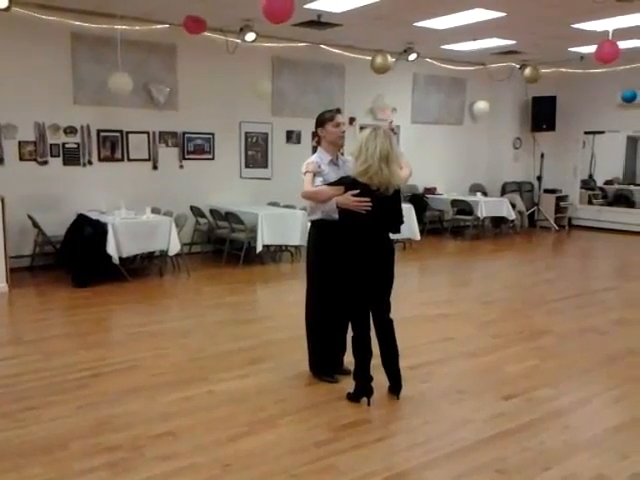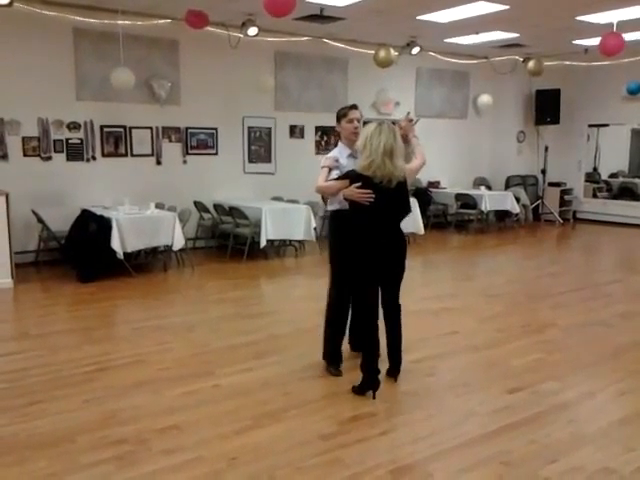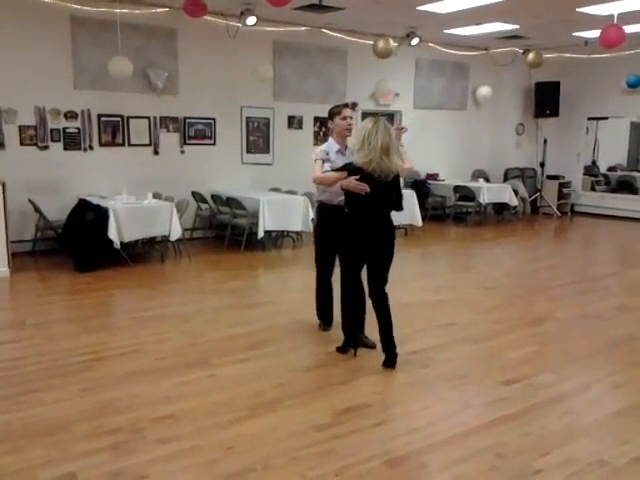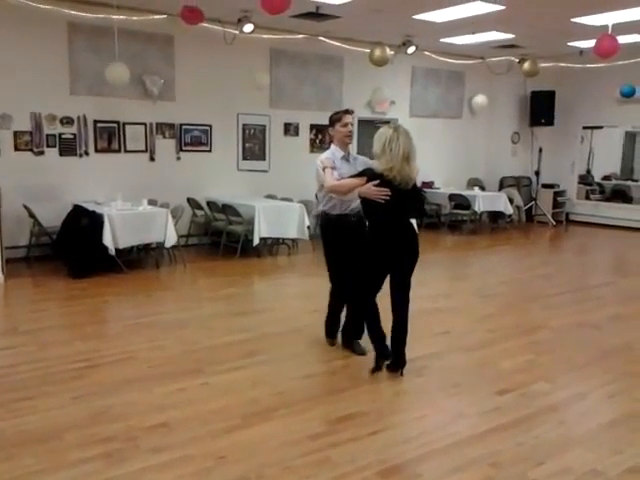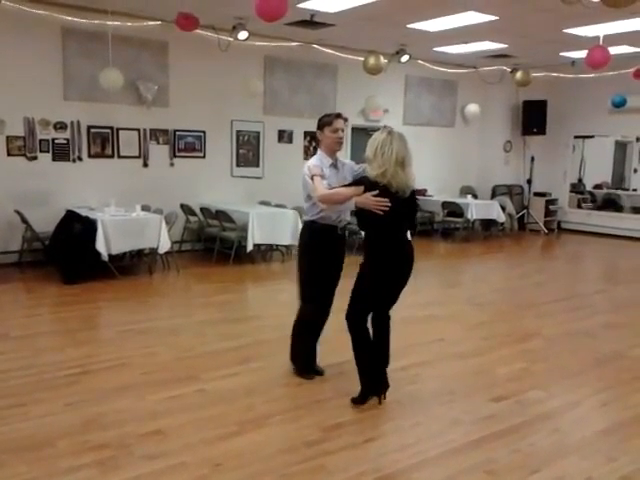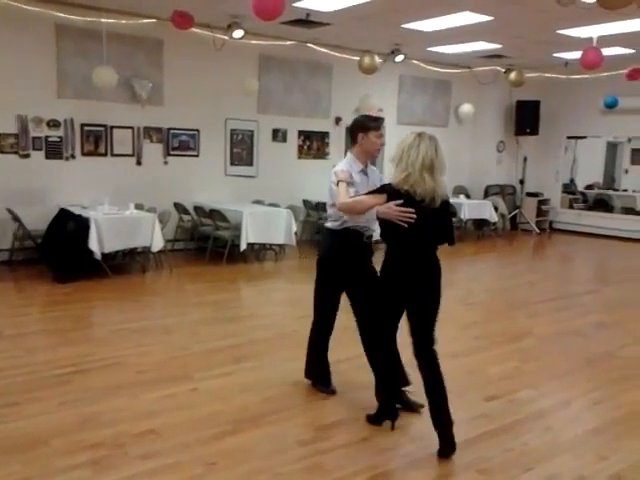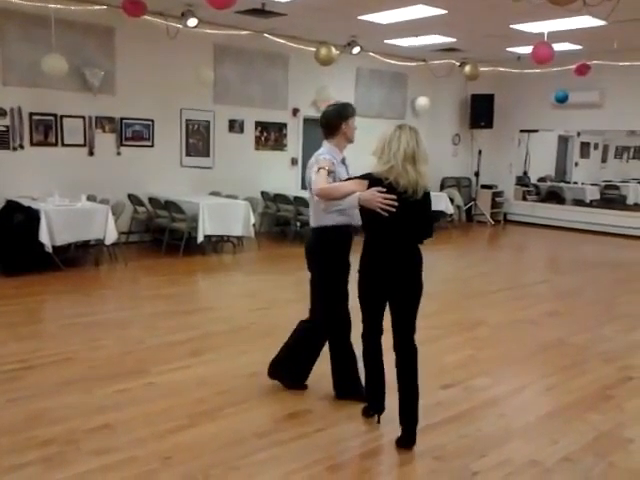
dt=0.7s
person 1, frame 1
left shoulder: (351, 184)
right shoulder: (394, 183)
left elbow: (309, 193)
right elbow: (406, 168)
left wrist: (310, 171)
right wrist: (390, 144)
left hip: (357, 259)
right hip: (383, 257)
left knee: (360, 321)
right knee: (383, 317)
left ankle: (363, 385)
right ankle: (395, 381)
person 1, frame 2
left shoulder: (356, 176)
right shoulder: (401, 175)
left elbow: (320, 188)
right elbow: (421, 159)
left wrist: (326, 166)
right wrist: (411, 133)
left hip: (367, 250)
right hip: (394, 246)
left knee: (367, 311)
right knee: (392, 305)
left ankle: (370, 377)
right ankle: (394, 366)
person 1, frame 3
left shoulder: (354, 169)
right shoulder: (393, 169)
left elbow: (318, 179)
right elbow: (408, 164)
right wrist: (396, 142)
left hip: (357, 235)
right hip: (383, 234)
left knee: (351, 285)
right knee: (378, 290)
left ankle: (350, 341)
right ankle: (390, 351)
person 1, frame 4
left shoulder: (373, 175)
right shoulder: (409, 177)
left elbow: (331, 187)
right elbow: (417, 211)
left wrist: (327, 167)
left hip: (381, 244)
right hip: (407, 243)
left knee: (366, 296)
right knee: (401, 299)
left ankle: (381, 350)
right ankle: (398, 358)
person 1, frame 5
left shoulder: (370, 183)
right shoulder: (406, 185)
left elbow: (324, 196)
left wrist: (316, 175)
left hip: (380, 260)
right hip: (403, 258)
left knee: (356, 317)
right knee: (381, 315)
left ankle: (369, 385)
right ankle: (378, 379)
person 1, frame 6
left shoulder: (394, 191)
right shoulder: (439, 196)
left elbow: (345, 205)
right elbow: (446, 236)
left wrist: (343, 180)
left hip: (397, 275)
right hip: (429, 276)
left knee: (385, 338)
right knee: (425, 348)
left ankle: (386, 408)
right ankle: (445, 433)
person 1, frame 7
left shoulder: (374, 181)
right shoulder: (421, 189)
left elbow: (322, 191)
left wrist: (323, 170)
left hip: (377, 268)
right hip: (409, 269)
left knee: (372, 334)
right knee: (405, 343)
left ankle: (375, 402)
right ankle: (408, 425)
person 2, frame 1
left shoulder: (348, 163)
right shoulder: (314, 164)
right wrist: (339, 201)
right hip: (324, 234)
left knee: (343, 299)
right knee: (321, 300)
left ankle: (335, 359)
right ankle: (320, 364)
person 2, frame 2
right shoulder: (334, 158)
right wrist: (345, 193)
right hip: (343, 223)
right knee: (341, 287)
left ankle: (359, 340)
right ankle: (332, 355)
person 2, frame 3
left shoulder: (356, 153)
right shoulder: (324, 151)
right elbow: (317, 177)
right wrist: (343, 183)
right hip: (328, 215)
right knee: (325, 270)
left ankle: (355, 329)
right ankle: (325, 317)
person 2, frame 4
left shoulder: (360, 161)
right shoulder: (325, 160)
right elbow: (334, 189)
right wrist: (361, 191)
left hip: (357, 223)
right hip: (334, 225)
left knee: (360, 281)
right knee: (341, 283)
left ankle: (351, 336)
right ankle: (332, 329)
person 2, frame 5
left shoulder: (348, 167)
right shoulder: (312, 167)
right elbow: (325, 200)
right wrist: (358, 201)
left hip: (337, 236)
right hip: (316, 236)
left knee: (324, 299)
right knee: (314, 299)
left ankle: (305, 355)
right ankle: (301, 359)
person 2, frame 6
left shoulder: (374, 175)
right shoulder: (342, 172)
left elbow: (391, 198)
right elbow: (346, 209)
right wrist: (381, 211)
left hip: (362, 248)
right hip: (339, 247)
left knee: (374, 317)
right knee: (326, 314)
right ankle: (318, 374)
person 2, frame 7
left shoulder: (338, 161)
right shoulder: (324, 160)
left elbow: (340, 197)
right elbow: (323, 199)
right wrist: (361, 199)
left hip: (336, 241)
right hip: (329, 242)
left knee: (333, 314)
right knee: (328, 315)
left ankle: (347, 384)
right ankle: (288, 369)
